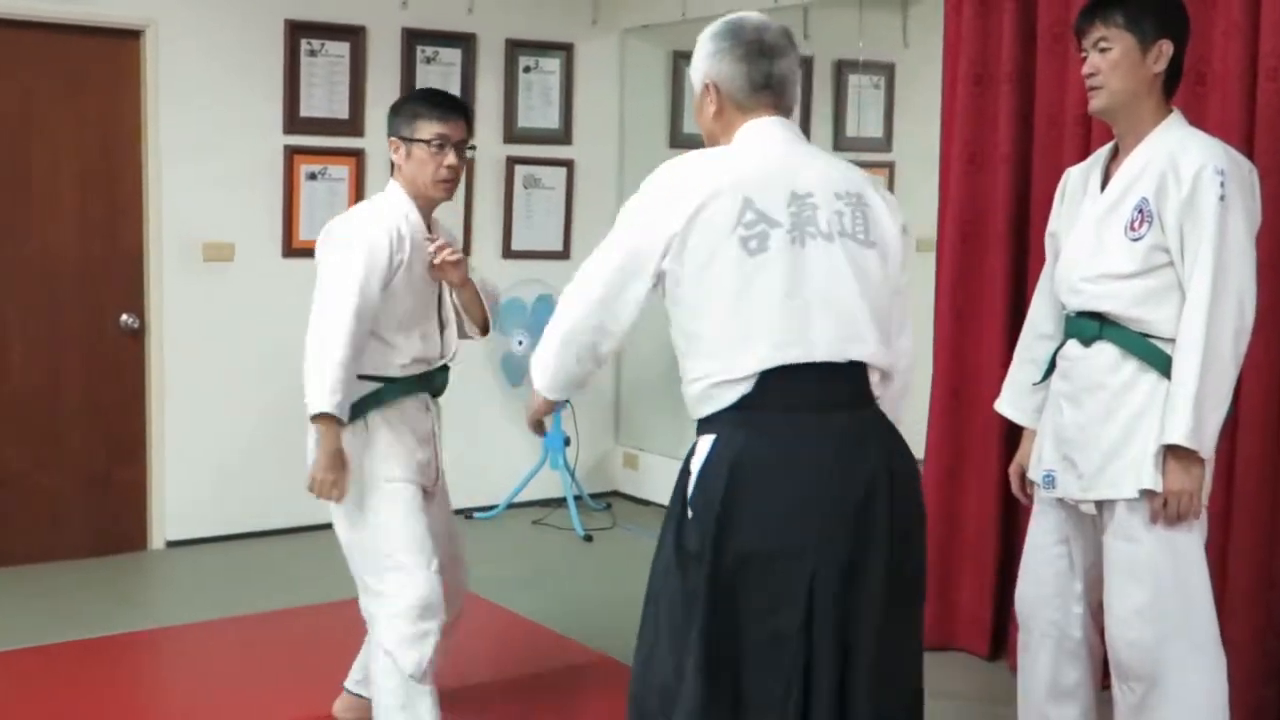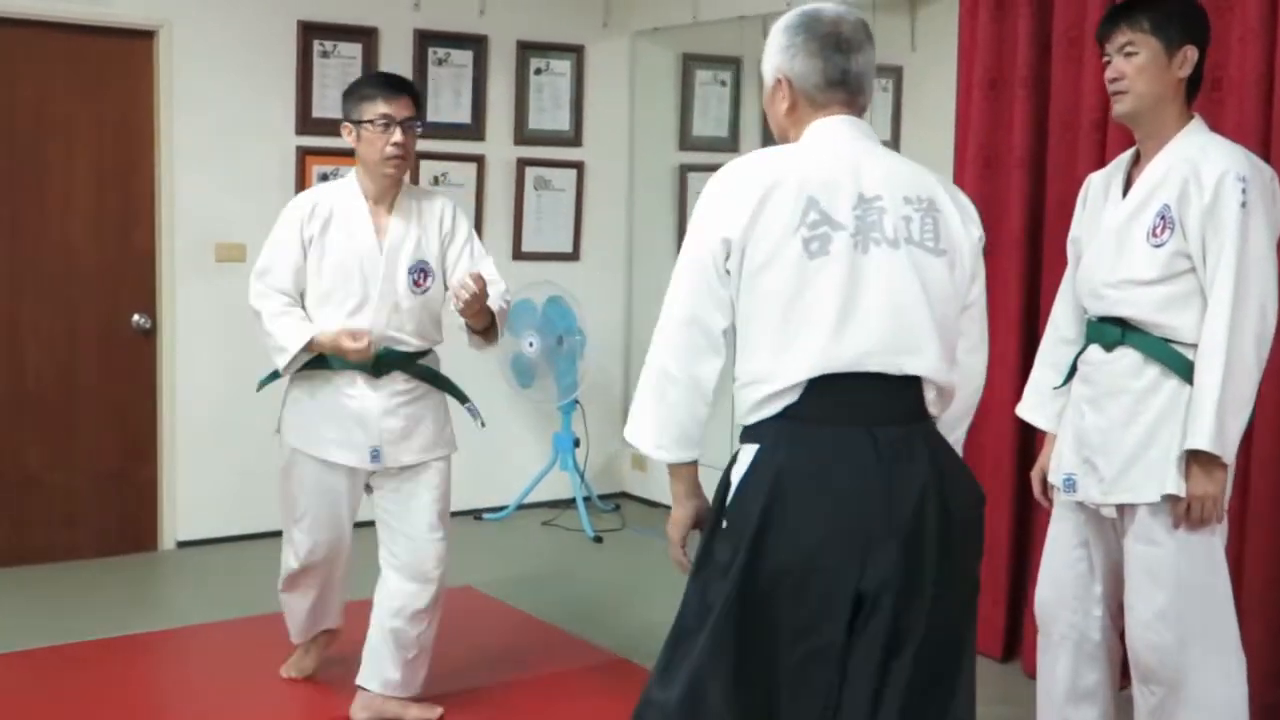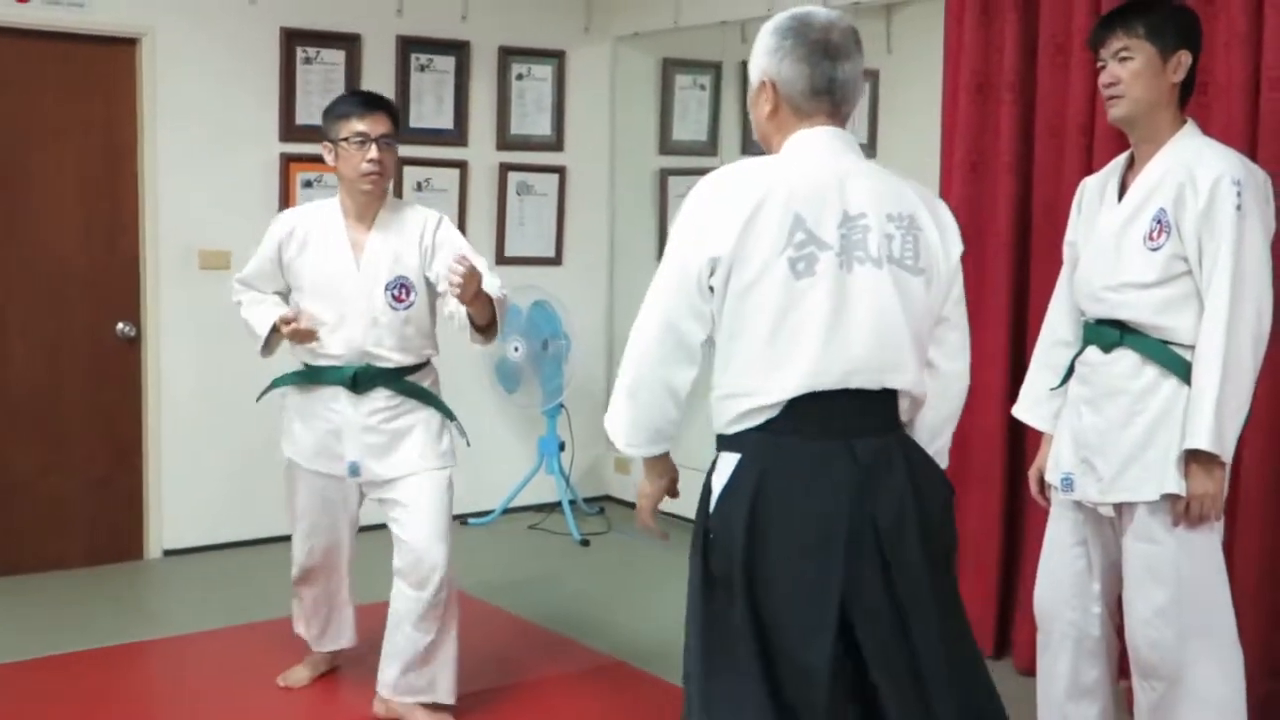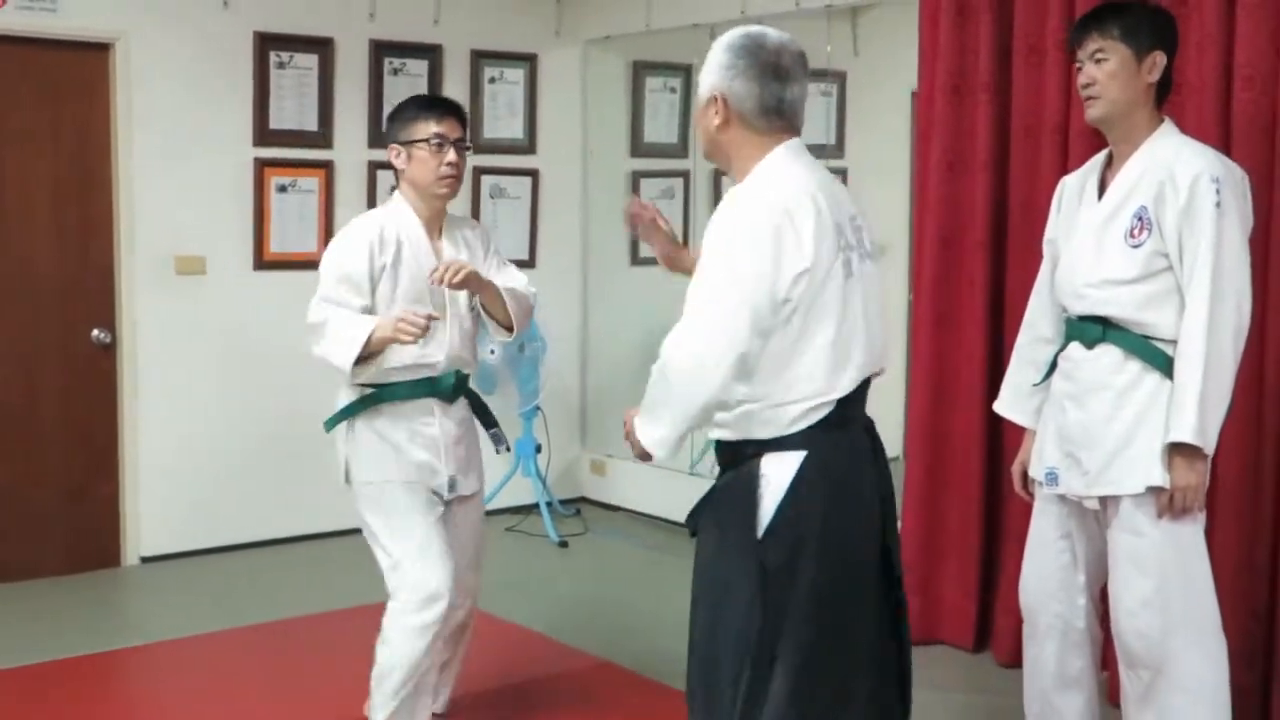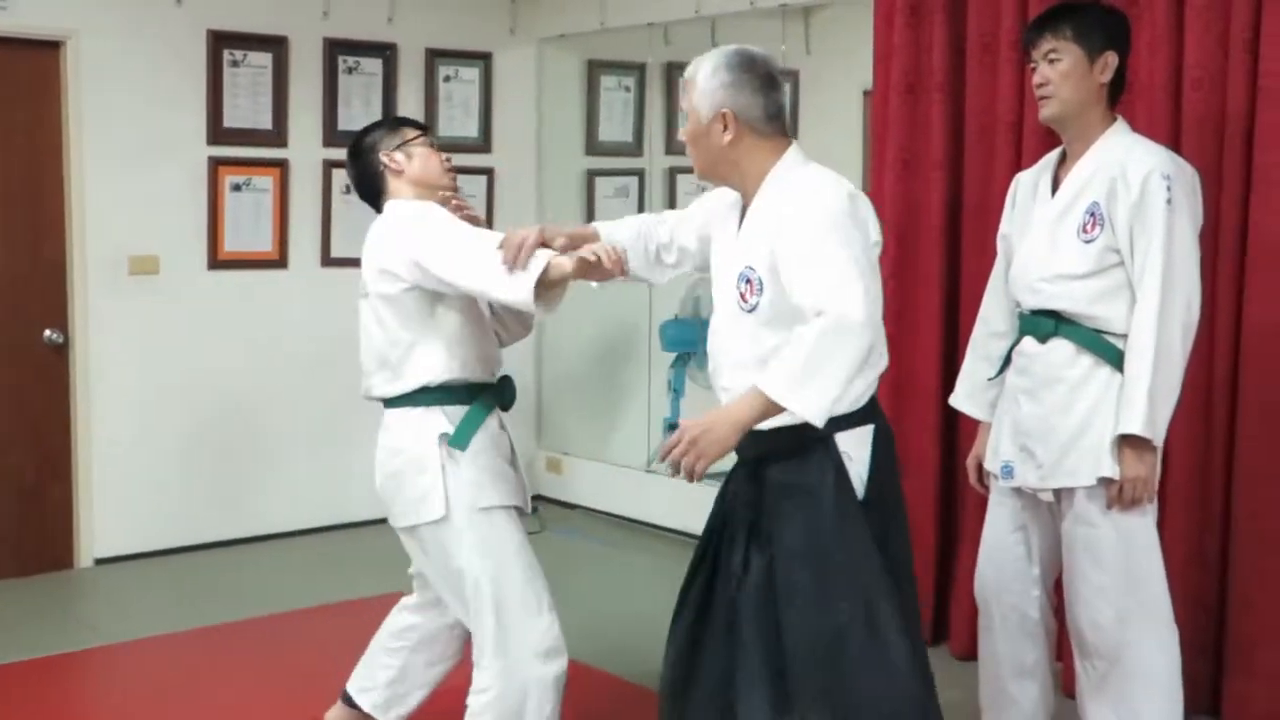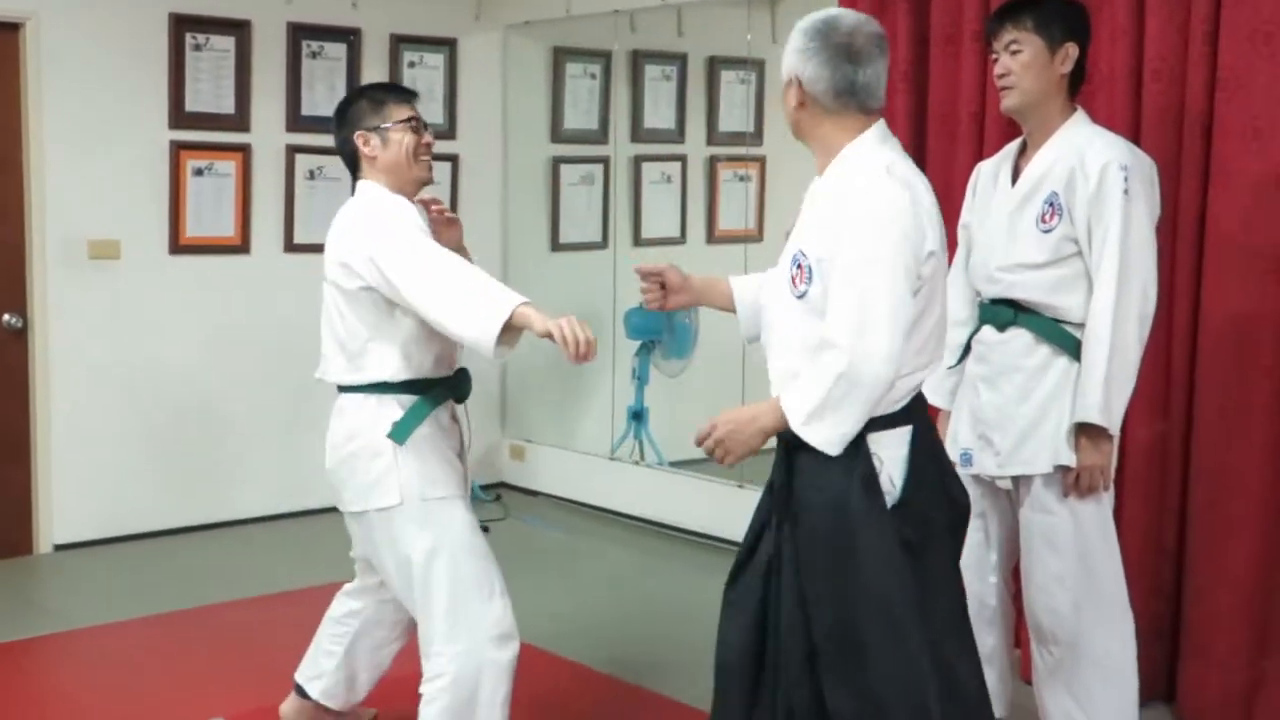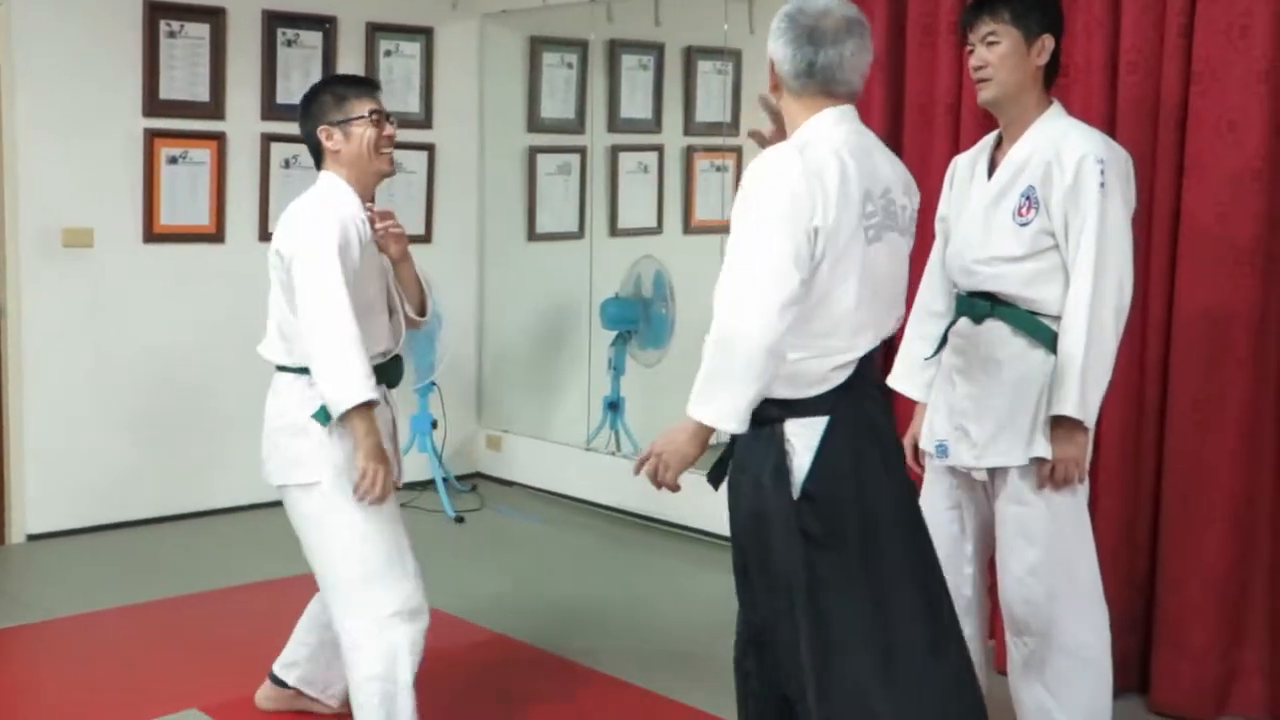
dt=0.4s
person 1, frame 1
left shoulder: (1204, 167)
right shoulder: (1080, 179)
left elbow: (1218, 310)
left wrist: (1186, 445)
right wrist: (1031, 424)
left hip: (1147, 419)
right hip: (1073, 415)
left knee: (1153, 629)
right knee: (1047, 611)
person 1, frame 2
right shoulder: (1101, 185)
left wrist: (1209, 451)
right wrist: (1052, 430)
left hip: (1168, 423)
right hip: (1093, 421)
left knee: (1173, 634)
right knee: (1066, 615)
person 1, frame 3
left shoulder: (1220, 178)
right shoulder: (1096, 189)
left wrist: (1207, 450)
right wrist: (1048, 429)
left hip: (1165, 426)
right hip: (1089, 421)
left knee: (1172, 629)
right knee: (1065, 611)
person 1, frame 4
left shoulder: (1199, 175)
right shoulder: (1074, 187)
left elbow: (1217, 312)
left wrist: (1191, 443)
right wrist: (1030, 426)
left hip: (1146, 419)
right hip: (1072, 414)
left knee: (1158, 621)
right knee: (1050, 603)
person 1, frame 5
left shoulder: (1150, 173)
right shoulder: (1029, 184)
left elbow: (1167, 307)
left wrist: (1140, 435)
right wrist: (985, 418)
left hip: (1098, 410)
right hip: (1026, 407)
left knee: (1113, 609)
right knee: (1005, 591)
person 1, frame 6
left shoulder: (1107, 163)
right shoulder: (988, 173)
left elbow: (1124, 297)
left wrist: (1096, 424)
right wrist: (944, 405)
left hip: (1055, 397)
right hip: (985, 391)
left knee: (1068, 595)
right knee: (967, 577)
person 1, frame 7
left shoulder: (1084, 156)
right shoulder: (966, 166)
left elbow: (1099, 291)
left wrist: (1072, 416)
right wrist: (920, 400)
left hip: (1034, 387)
right hip: (963, 387)
left knee: (1042, 587)
right knee: (940, 569)
person 2, frame 1
left shoulder: (687, 185)
right shoulder: (862, 192)
left elbow: (598, 301)
right elbow: (891, 346)
left wrist: (550, 388)
left hip: (753, 461)
right hip: (861, 452)
person 2, frame 2
left shoulder: (746, 185)
right shoulder: (945, 200)
left elbow: (688, 343)
right elbow: (965, 362)
left wrist: (684, 482)
left hip: (796, 472)
right hip: (917, 472)
person 2, frame 3
left shoulder: (731, 196)
right shoulder: (922, 209)
left elbow: (664, 344)
right elbow: (947, 368)
left wrist: (654, 463)
left hip: (774, 483)
right hip: (887, 479)
person 2, frame 4
left shoulder: (757, 208)
right shoulder: (824, 197)
left elbow: (705, 356)
left wrist: (652, 426)
right wrist: (684, 258)
left hip: (790, 480)
right hip: (846, 460)
person 2, frame 5
left shoulder: (818, 201)
right shoulder: (733, 204)
left elbow: (846, 325)
right elbow: (660, 241)
left wrist: (737, 413)
right wrist: (565, 237)
left hip: (830, 470)
right hip: (767, 467)
right knee: (717, 646)
person 2, frame 6
left shoulder: (880, 192)
right shoulder: (838, 182)
left elbow: (863, 357)
left wrist: (764, 419)
right wrist: (696, 291)
left hip: (865, 466)
right hip: (817, 457)
right knee: (774, 631)
person 2, frame 7
left shoulder: (787, 167)
right shoulder: (886, 168)
left elbow: (752, 318)
left wrist: (696, 428)
left hip: (803, 438)
right hip: (854, 419)
left knee: (865, 663)
right knee: (790, 640)
person 3, frame 1
left shoulder: (435, 232)
right shoulder: (369, 228)
left elbow: (478, 327)
right elbow: (333, 330)
left wrist: (461, 282)
right wrist: (327, 439)
left hip: (412, 419)
right hip: (368, 425)
left knee: (440, 580)
right knee: (409, 594)
person 3, frame 2
left shoulder: (442, 215)
right shoulder: (311, 211)
left elbow: (492, 300)
right elbow: (269, 298)
left wrist: (478, 312)
right wrist: (323, 341)
left hip: (414, 402)
right hip: (328, 402)
left knee: (417, 561)
right knee: (313, 546)
right ankle: (314, 632)
person 3, frame 3
left shoulder: (426, 227)
right shoulder: (293, 230)
left elbow: (483, 309)
right elbow: (250, 290)
left wrist: (478, 297)
right wrist: (279, 324)
left hip: (407, 414)
right hip: (322, 412)
left knee: (427, 558)
right knee: (317, 551)
right ankle: (325, 646)
person 3, frame 4
left shoulder: (470, 237)
right shoulder: (366, 236)
left elbow: (518, 313)
right elbow: (328, 325)
left wrist: (481, 285)
right wrist: (385, 331)
left hip: (453, 425)
right hip: (386, 430)
left knee: (456, 589)
right knee: (425, 590)
person 3, frame 5
left shoulder: (432, 235)
right shoulder: (411, 228)
left elbow: (510, 323)
right elbow: (479, 263)
left wrist: (485, 242)
right wrist: (567, 265)
left hip: (444, 443)
right hip: (444, 451)
left knee: (444, 601)
right knee: (524, 642)
person 3, frame 6
left shoulder: (394, 220)
right shoulder: (375, 220)
left elbow: (442, 282)
right elbow: (441, 287)
left wrist: (453, 245)
right wrist: (537, 320)
left hip: (388, 434)
right hip: (394, 439)
left knee: (383, 586)
right knee: (475, 626)
person 3, frame 7
left shoulder: (356, 218)
right shoulder: (319, 217)
left elbow: (408, 318)
right elbow: (329, 327)
left wrist: (399, 258)
right wrist: (367, 437)
left hip: (345, 421)
right hip: (318, 422)
left knee: (359, 583)
right knee: (386, 602)
